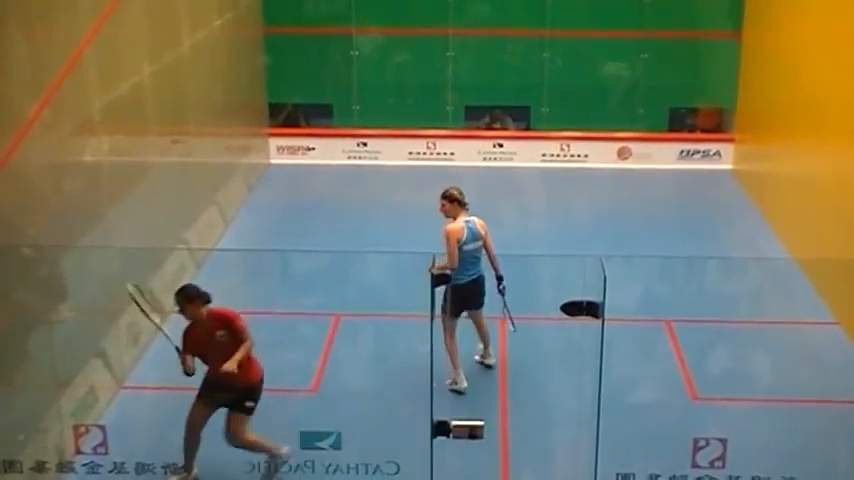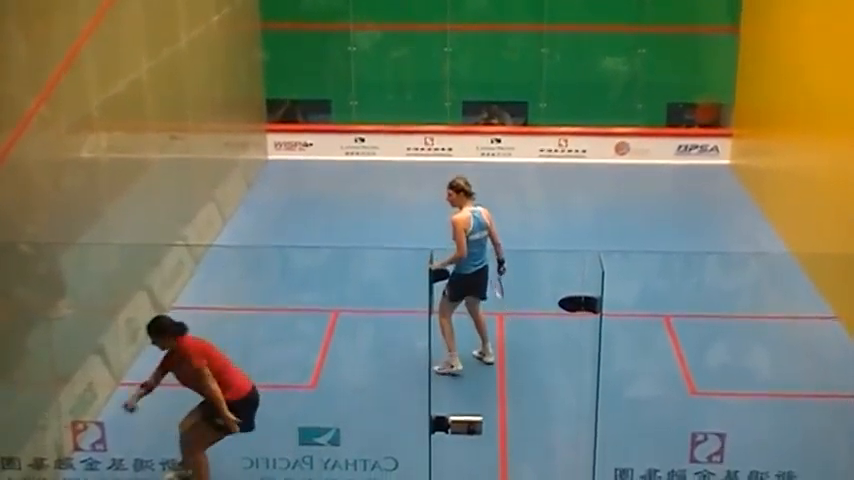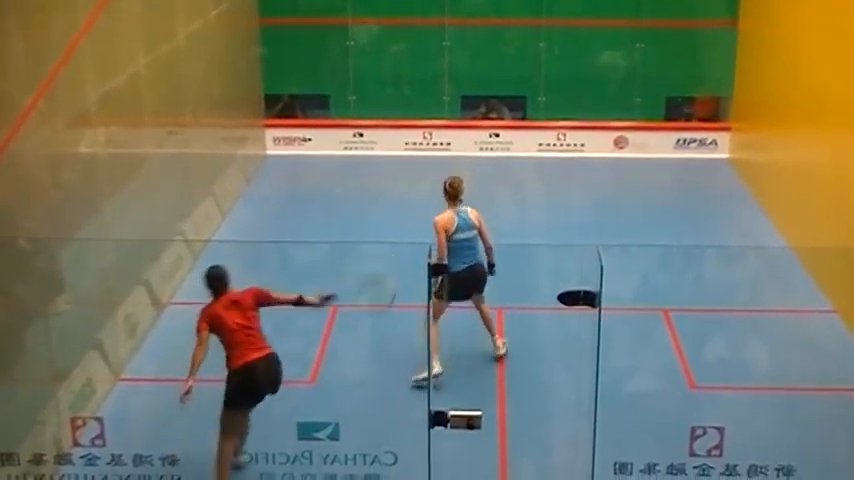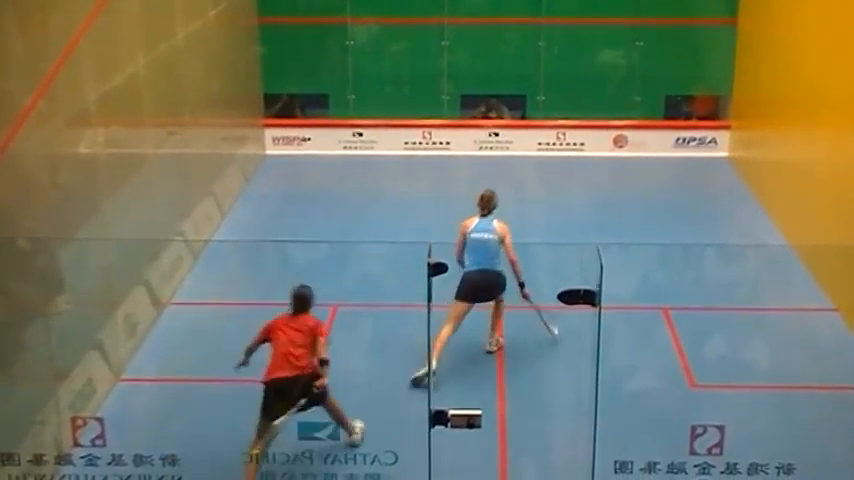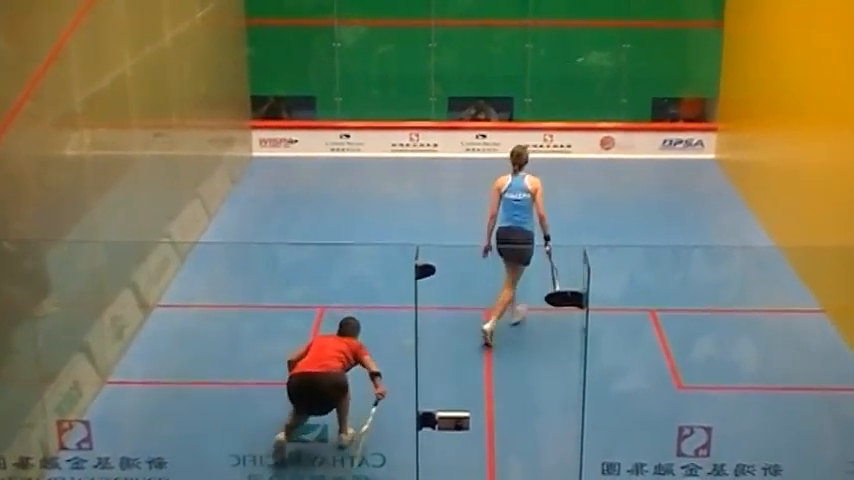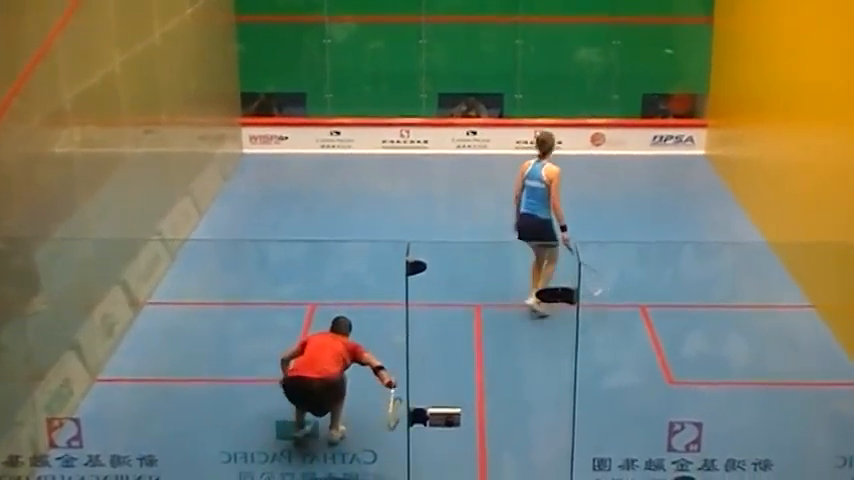
dt=0.3s
person 1, frame 1
left shoulder: (452, 229)
right shoulder: (480, 223)
left elbow: (452, 265)
right elbow: (492, 255)
left wrist: (436, 269)
right wrist: (499, 277)
left hip: (458, 287)
right hip: (477, 283)
left knee: (449, 332)
right knee: (478, 320)
left ankle: (458, 379)
right ankle: (488, 356)
person 1, frame 2
left shoulder: (459, 219)
right shoulder: (485, 213)
left elbow: (462, 253)
right elbow: (497, 244)
left wrist: (442, 264)
right wrist: (501, 262)
left hip: (464, 276)
right hip: (482, 273)
left knee: (444, 315)
right knee: (474, 311)
left ankle: (453, 362)
right ankle: (487, 352)
person 1, frame 3
left shoulder: (441, 220)
right shoulder: (474, 213)
left elbow: (442, 256)
right elbow: (488, 245)
left wrist: (435, 272)
right wrist: (491, 264)
left hip: (456, 275)
right hip: (478, 271)
left knee: (432, 319)
right knee: (480, 305)
left ankle: (434, 366)
right ankle: (498, 345)
person 1, frame 4
left shoulder: (467, 224)
right shoulder: (501, 227)
left elbow: (459, 257)
right elbow: (512, 259)
right wrist: (521, 285)
left hip: (471, 278)
right hip: (494, 278)
left knee: (450, 324)
right knee: (499, 299)
left ankle: (431, 365)
right ankle: (494, 340)
person 1, frame 5
left shoulder: (500, 182)
right shoulder: (534, 182)
left elbow: (492, 214)
right elbow: (541, 214)
left wrist: (487, 240)
right wrist: (547, 238)
left hip: (504, 234)
right hip: (523, 236)
left knee: (510, 278)
right knee: (510, 284)
left ankle: (515, 310)
right ankle: (490, 324)
person 1, frame 6
left shoulder: (526, 166)
right shoulder: (553, 171)
left elbow: (517, 195)
right elbow: (555, 203)
left wrist: (517, 215)
right wrist: (564, 229)
left hip: (525, 220)
right hip: (541, 222)
left knee: (539, 258)
right knee: (552, 261)
left ankle: (534, 297)
right ankle: (535, 298)
person 2, frame 1
left shoulder: (226, 316)
right shoulder: (190, 333)
left elbow: (248, 341)
right elbow: (190, 371)
left wrist: (233, 361)
right wrist: (187, 365)
left hip: (246, 379)
right hip: (216, 379)
left knee: (235, 437)
right knee: (193, 426)
left ankle: (276, 453)
person 2, frame 2
left shoulder: (189, 349)
right shoulder: (171, 356)
left elbow: (209, 382)
right elbow: (153, 380)
left wrist: (225, 414)
right wrist: (135, 397)
left hip: (239, 400)
right hip: (234, 396)
left knee: (194, 448)
right knee: (186, 429)
person 2, frame 3
left shoulder: (208, 313)
right shoulder: (250, 295)
left elbow: (201, 347)
right elbow: (287, 299)
left wrist: (190, 379)
right wrist: (315, 301)
left hip: (244, 371)
right hip: (268, 360)
left knee: (228, 431)
right knee: (240, 412)
right ankle: (235, 453)
person 2, frame 4
left shoulder: (275, 323)
right shoulder: (314, 324)
left elbow: (251, 347)
right elbow: (322, 351)
left wrist: (245, 360)
right wrist: (323, 376)
left hip: (275, 384)
right hip: (304, 378)
left knee: (261, 440)
right knee: (324, 398)
right ankle: (352, 431)
person 2, frame 5
left shoulder: (319, 340)
right shoulder: (356, 346)
left elbow: (291, 360)
right elbow: (370, 365)
right wrist: (379, 386)
left hip: (297, 381)
right hip: (327, 380)
left knee: (301, 412)
right knee: (341, 388)
left ankle: (285, 437)
right ankle: (344, 434)
person 2, frame 6
left shoulder: (312, 338)
right shoulder: (351, 346)
left elbow: (284, 359)
right elbow: (371, 361)
left wrist: (287, 377)
right wrist: (385, 378)
left hip: (293, 385)
right hip: (323, 387)
right knee: (339, 380)
left ankle: (300, 427)
right ankle: (334, 429)
